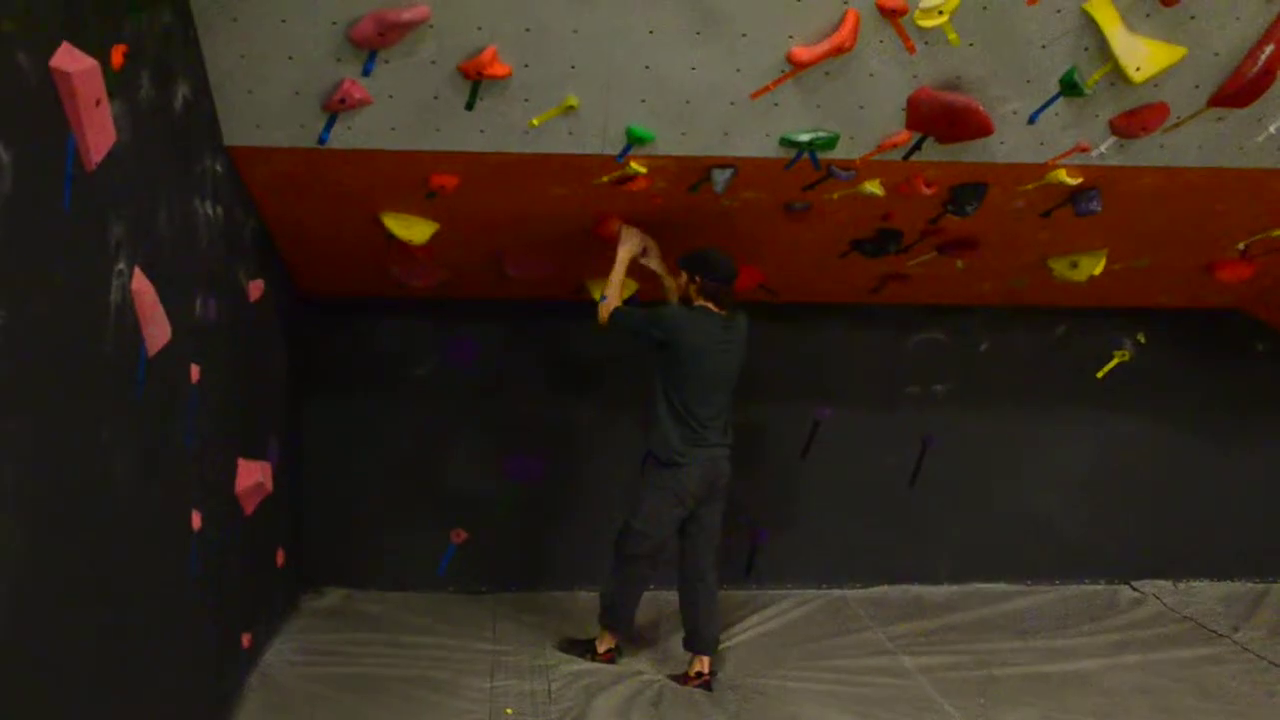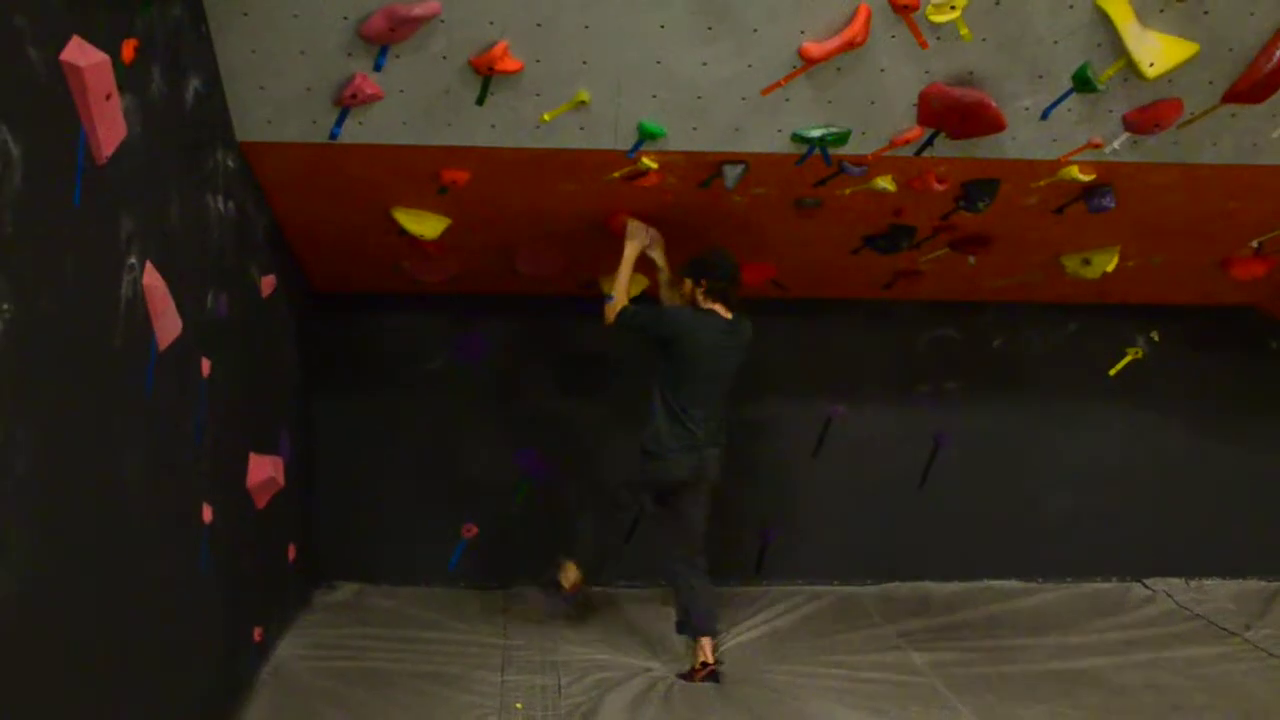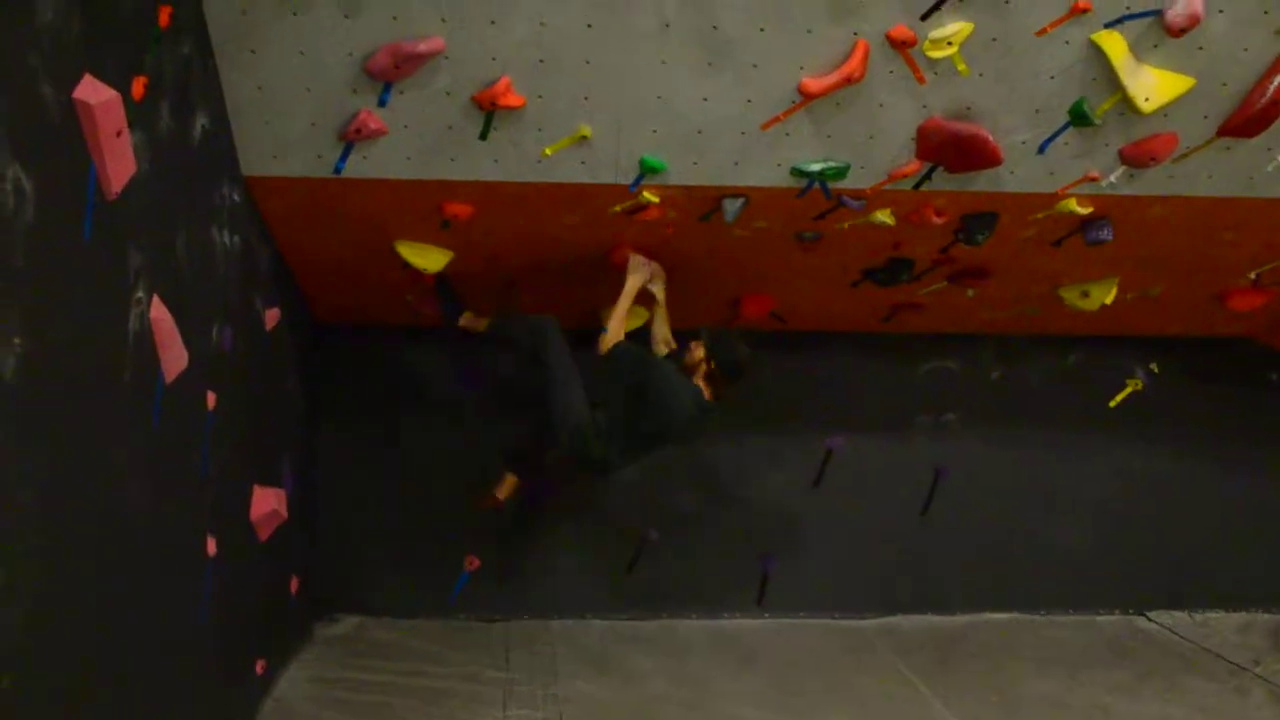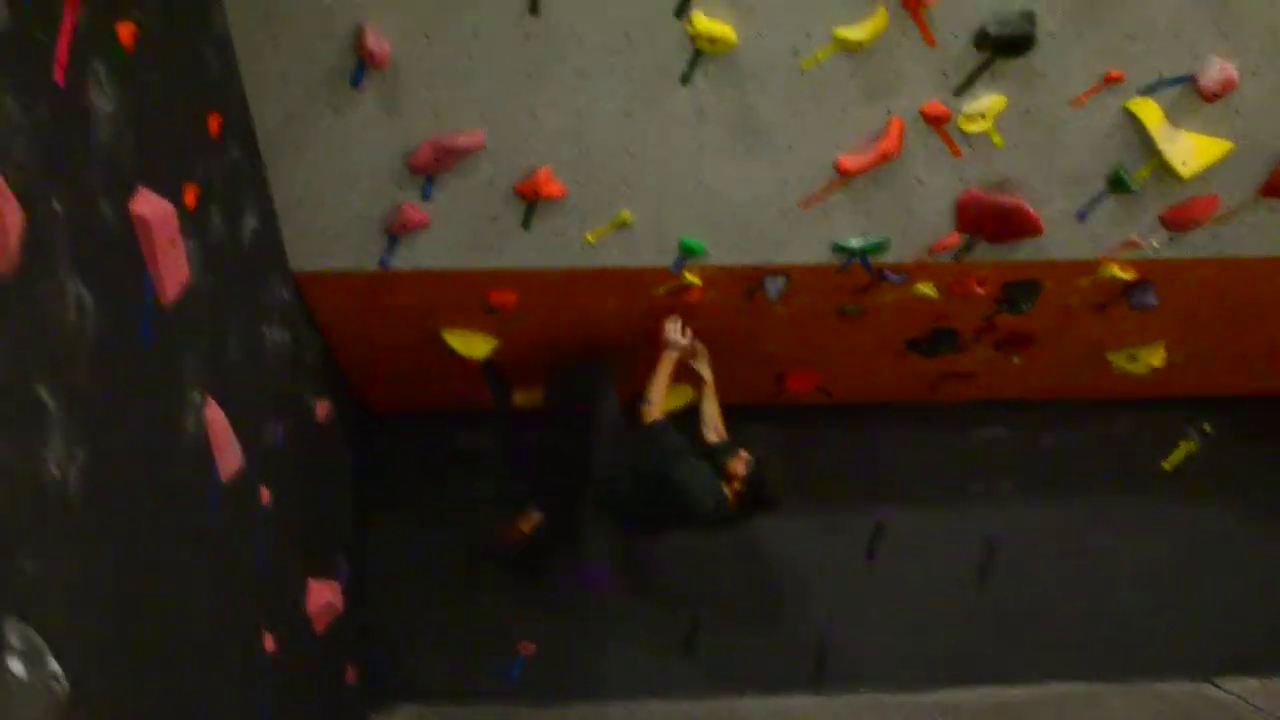
dt=0.7s
person 1, frame 1
left shoulder: (675, 323)
right shoulder: (736, 326)
left elbow: (607, 313)
left wrist: (624, 256)
right wrist: (658, 268)
left hip: (675, 467)
right hip: (716, 464)
left knee: (635, 554)
right knee: (701, 564)
left ankle: (606, 642)
right ankle: (702, 665)
person 1, frame 2
left shoulder: (683, 325)
right shoulder: (739, 331)
left elbow: (614, 312)
left wrist: (631, 251)
right wrist: (658, 260)
left hip: (664, 458)
right hip: (705, 461)
right knee: (687, 555)
left ankle: (570, 577)
right ankle: (706, 656)
person 1, frame 3
left shoulder: (667, 381)
right shoulder: (702, 405)
left elbow: (606, 344)
right elbow: (663, 348)
left wrist: (632, 284)
right wrist: (658, 298)
left hip: (584, 436)
right hip: (603, 456)
left knee: (544, 330)
left ankle: (463, 318)
right ankle: (504, 490)
person 1, frame 4
left shoulder: (696, 487)
right shoulder: (725, 502)
left elbow: (650, 417)
right elbow: (713, 432)
left wrist: (670, 353)
right wrist: (706, 376)
left hip: (617, 486)
left knee: (595, 379)
